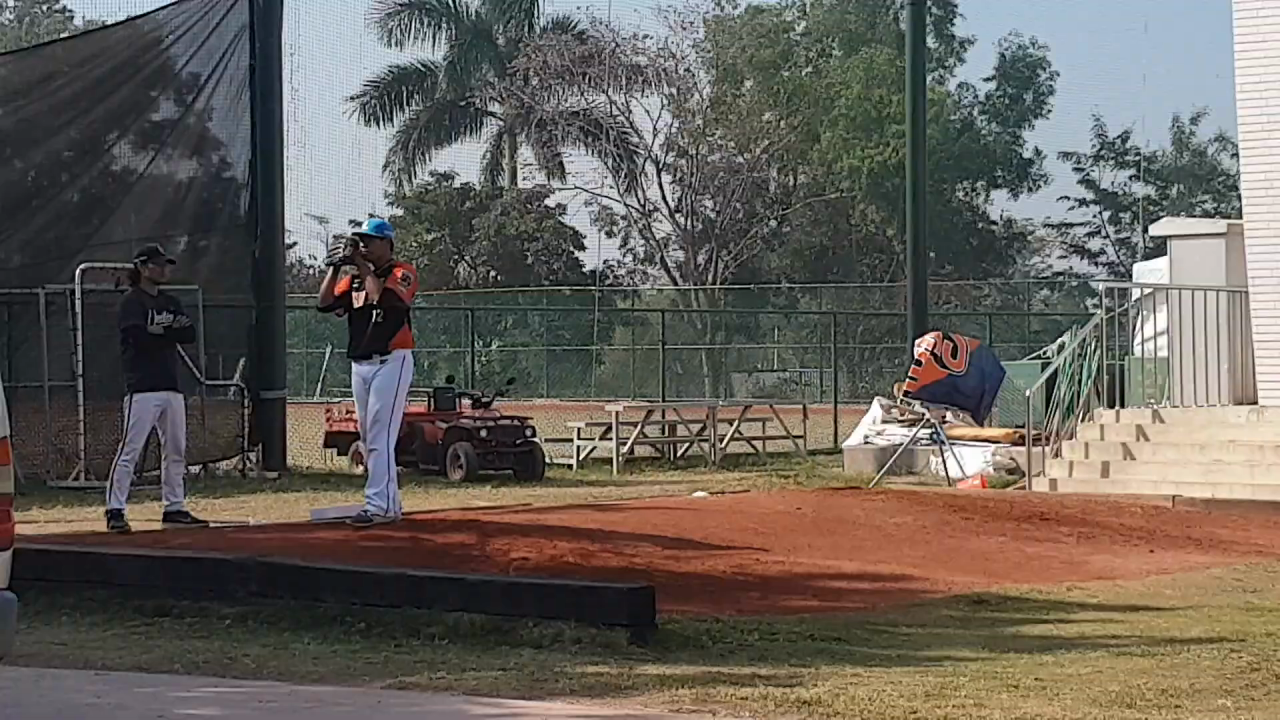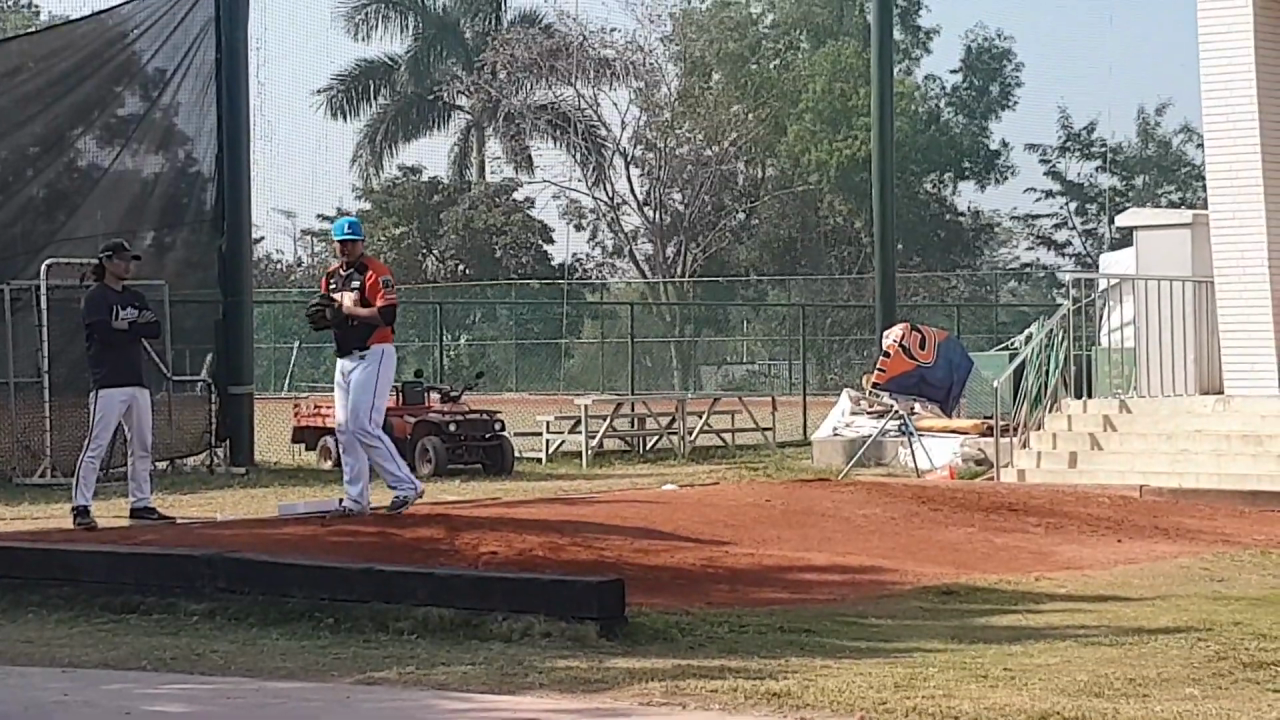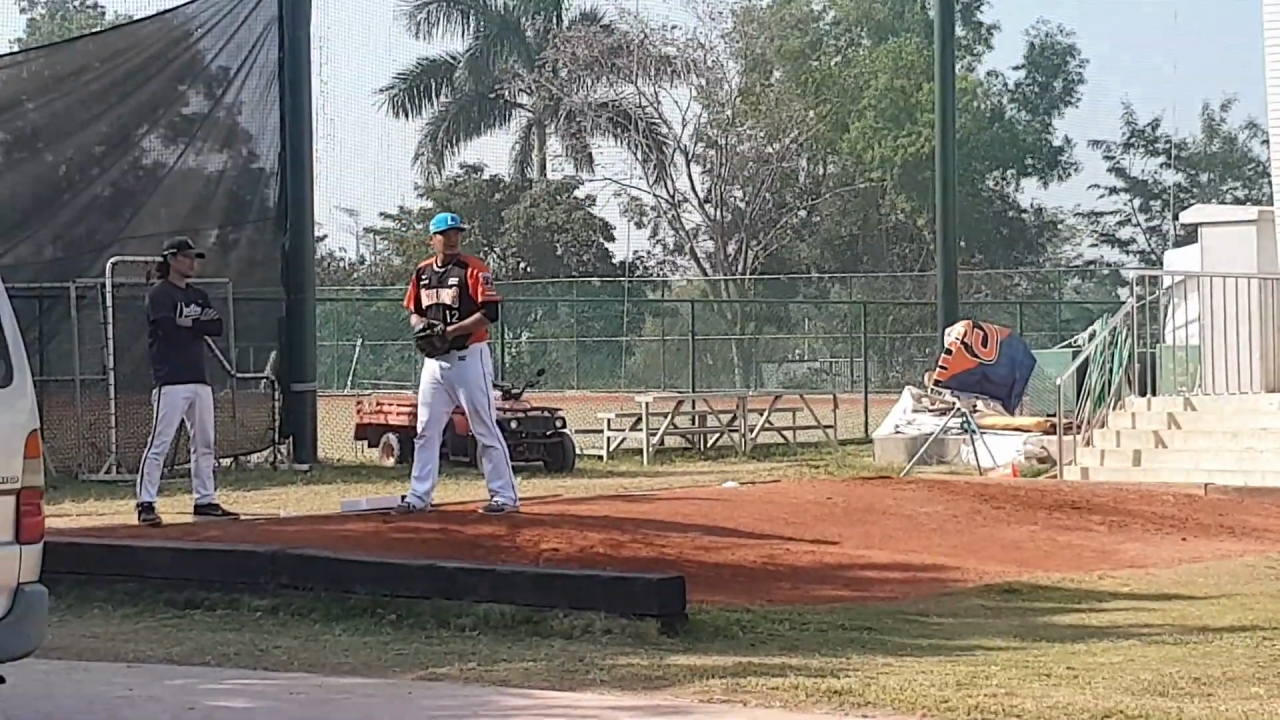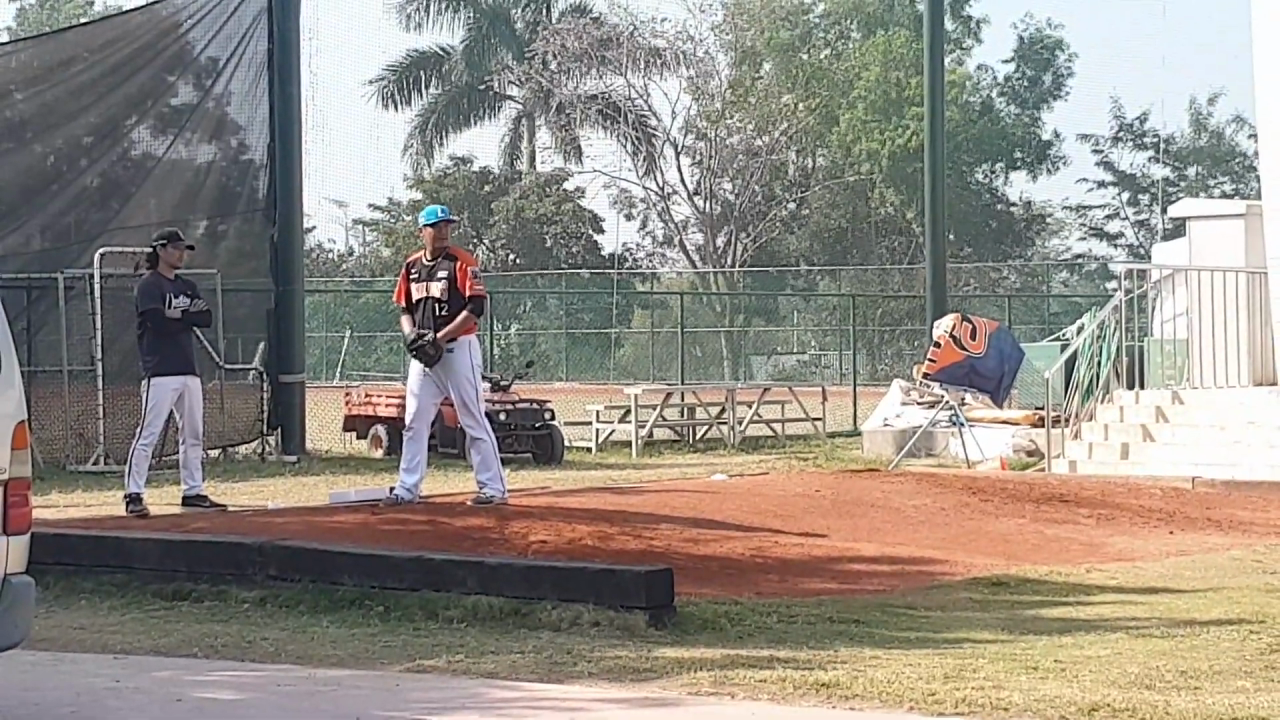
dt=1s
person 1, frame 1
left shoulder: (403, 272)
right shoulder: (355, 277)
left elbow: (383, 299)
right elbow: (324, 304)
left wrist: (362, 266)
right wrist: (335, 267)
left hip: (391, 362)
right hip: (360, 364)
left knee: (380, 434)
right knee: (369, 436)
left ankle: (379, 505)
right ankle: (389, 504)
person 1, frame 2
left shoulder: (376, 272)
right shoulder: (331, 276)
left elbow: (387, 315)
left wrist: (345, 309)
left hip: (374, 356)
right hip: (345, 359)
left knee: (365, 427)
right knee: (345, 430)
left ankle: (406, 486)
right ankle: (356, 500)
person 1, frame 3
left shoulder: (474, 269)
right shoulder: (422, 272)
left elbow: (489, 313)
right elbow: (413, 312)
left wrist: (450, 330)
right wrist: (421, 325)
left hip: (469, 357)
right hip: (435, 360)
left knee: (484, 428)
right knee: (426, 430)
left ankle: (505, 496)
right ankle: (419, 496)
person 1, frame 4
left shoulder: (462, 262)
right shoulder: (411, 266)
left elbow: (475, 309)
right elbow: (405, 309)
left wrist: (440, 337)
right wrist: (411, 333)
left hip: (458, 349)
left knee: (473, 420)
right knee: (414, 422)
left ankle: (493, 488)
right ankle: (406, 488)
person 2, frame 1
left shoulder: (171, 302)
right shoulder: (131, 301)
left elbow: (190, 334)
right elbow: (140, 338)
left wrist: (161, 330)
right wrist: (172, 331)
left hip: (172, 387)
right hip: (143, 388)
left knee: (176, 451)
right knee: (130, 450)
left ankle: (174, 508)
right ankle: (115, 511)
person 2, frame 2
left shoulder: (137, 298)
right shoulder: (95, 297)
left elbow: (155, 329)
right elbow: (105, 334)
left wrist: (125, 326)
right wrist: (137, 326)
left hip: (137, 382)
right hip: (108, 384)
left knee: (142, 447)
right knee: (96, 446)
left ankle: (141, 505)
right ankle: (81, 507)
person 2, frame 3
left shoulder: (199, 296)
right shoulder: (159, 293)
left elbow: (217, 327)
right elbow: (170, 330)
left wrist: (189, 323)
right wrist: (200, 324)
left hip: (199, 379)
right hip: (171, 381)
left knee: (205, 443)
right knee: (160, 443)
left ankle: (205, 501)
right ankle: (145, 503)
person 2, frame 4
left shoulder: (188, 286)
right shoulder: (148, 285)
left elbow: (206, 318)
right elbow: (159, 322)
left wrist: (179, 315)
right wrist: (189, 317)
left hip: (189, 370)
right hip: (160, 372)
left knee: (193, 435)
right knee: (148, 434)
left ankle: (193, 492)
right ankle: (134, 495)
